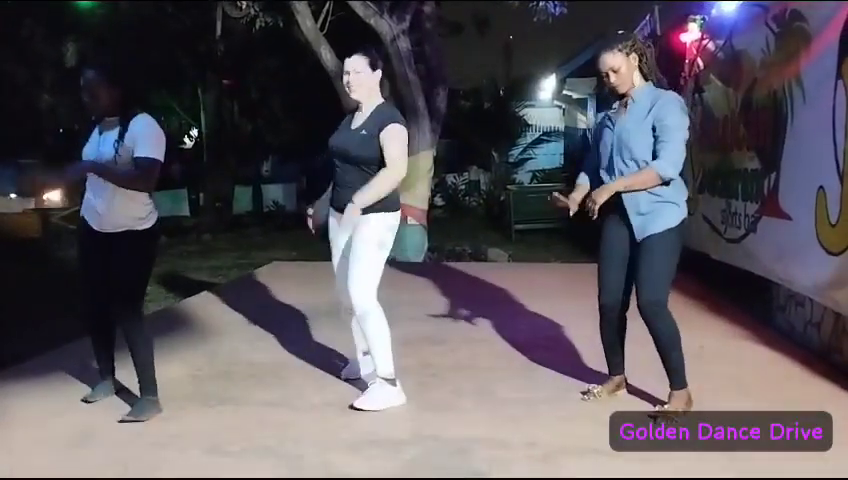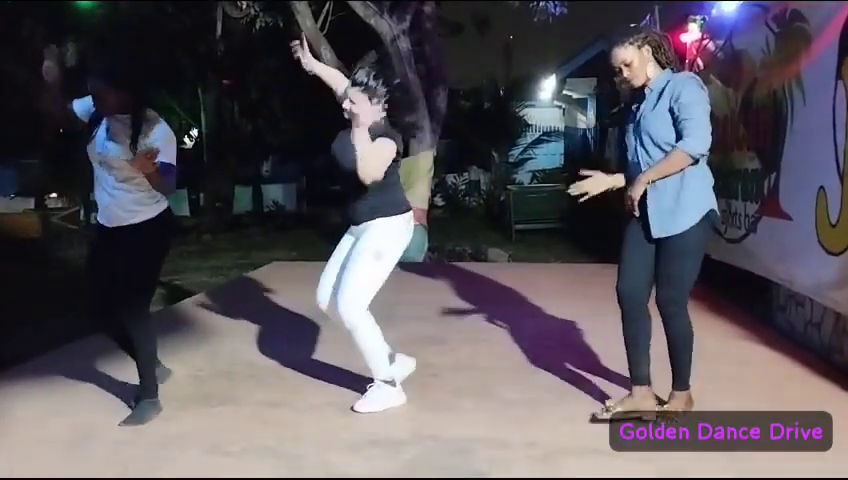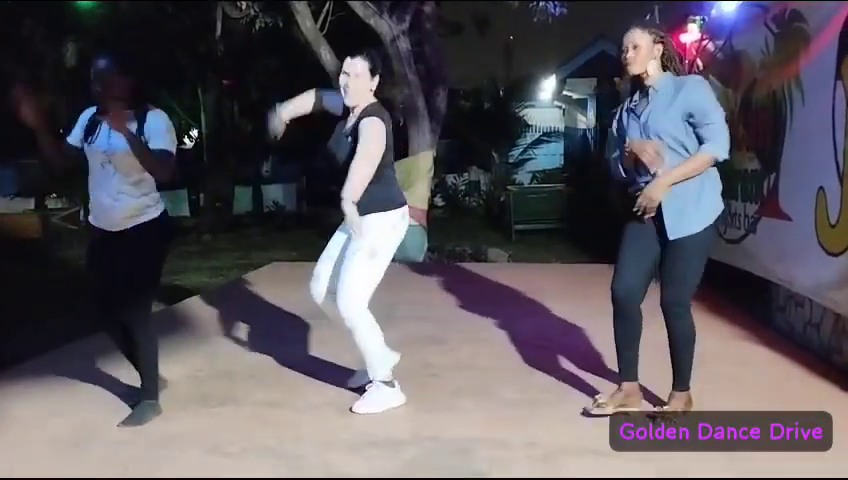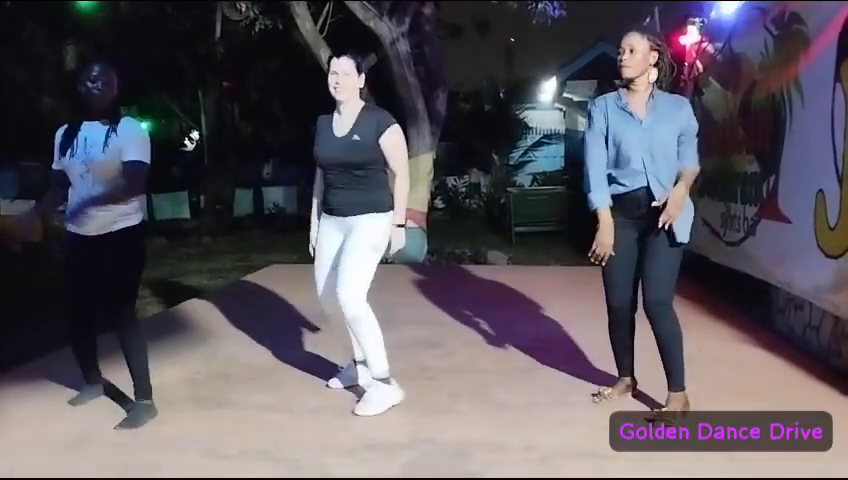
dt=0.4s
person 1, frame 1
left shoulder: (666, 104)
right shoulder: (607, 116)
left elbow: (668, 167)
right elbow: (593, 166)
left wrist: (611, 187)
right wrist: (577, 195)
left hip: (660, 217)
right hip: (617, 217)
left knee: (651, 302)
right knee: (610, 303)
left ankle: (680, 391)
right ankle: (616, 376)
person 1, frame 2
left shoulder: (683, 86)
right shoulder: (639, 106)
left elbow: (695, 145)
left wrist: (643, 179)
right wrist: (609, 180)
left hip: (684, 211)
right hip: (645, 212)
left knee: (671, 302)
right knee: (629, 294)
left ankle: (682, 392)
right ankle: (641, 391)
person 1, frame 3
left shoulder: (692, 88)
right shoulder: (627, 108)
left elbow: (717, 146)
right elbow: (618, 169)
left wrist: (665, 181)
right wrist: (632, 152)
left hip: (691, 211)
right hip: (646, 211)
left knee: (675, 303)
right knee: (624, 292)
left ankle: (681, 393)
right ankle: (628, 387)
person 1, frame 4
left shoulder: (678, 107)
right shoulder: (603, 107)
left elbow: (690, 160)
right elbow: (595, 167)
left wrist: (679, 194)
right wrist: (605, 222)
left hip: (664, 216)
right hip: (621, 213)
left knee: (657, 302)
right knee: (619, 304)
left ankle: (677, 393)
right ankle: (626, 378)
person 2, frame 1
left shoulder: (143, 127)
right shoulder: (98, 126)
left elbow: (145, 180)
left wrist: (92, 168)
right wrist: (62, 178)
left hip: (134, 234)
right hip: (94, 229)
left knee: (127, 310)
right knee: (95, 305)
left ankle: (149, 397)
right ankle: (106, 378)
person 2, frame 2
left shoulder: (155, 129)
right shoulder: (96, 113)
left elbow: (167, 186)
right elbow: (61, 113)
left wrist: (148, 170)
right wrist: (52, 82)
left hip: (146, 228)
right hip: (108, 227)
left knee: (131, 309)
right knee: (101, 305)
left ankle: (149, 396)
right ankle: (152, 367)
person 2, frame 3
left shoulder: (154, 119)
right shoulder: (90, 117)
left elbow: (163, 171)
right elbow: (62, 162)
left wrist: (126, 133)
right wrist: (36, 122)
left hip: (144, 229)
right hip: (103, 230)
left knee: (135, 310)
right knee: (109, 308)
left ankle: (149, 398)
right ankle: (151, 378)
person 2, frame 4
left shoulder: (129, 129)
right shoulder: (65, 134)
left elbow: (135, 184)
right elbow: (59, 185)
left wrist: (89, 203)
right wrist: (33, 216)
left hip: (121, 234)
right hip: (80, 237)
left knee: (121, 314)
right knee: (79, 314)
left ankle: (143, 399)
right ankle: (93, 381)
person 3, frame 1
left shoulder: (389, 119)
right shoulder: (350, 117)
left elbow: (396, 170)
left wrist: (357, 204)
right wrist: (324, 201)
left hip: (375, 217)
right hip: (340, 215)
left knee: (361, 294)
right knee: (346, 293)
left ankle: (387, 383)
right ankle: (365, 355)
person 3, frame 2
left shoulder: (385, 136)
right shoulder: (358, 114)
left elbow: (369, 174)
right elbow: (338, 79)
left wrist: (361, 132)
right wrist: (309, 63)
left hip: (386, 226)
right hip: (360, 227)
left knee: (349, 305)
right knee: (326, 299)
left ankle: (388, 386)
right ankle: (391, 360)
person 3, frame 3
left shoulder: (374, 118)
right shoulder: (346, 105)
left elbow: (368, 156)
right elbow: (315, 97)
left wrist: (348, 200)
right wrist: (284, 112)
left hip: (381, 220)
right hip: (359, 220)
left knee: (350, 304)
right knee: (321, 291)
left ankle: (387, 386)
right ankle: (379, 354)
person 3, frame 4
left shoulder: (380, 121)
right shoulder: (323, 123)
left elbow: (401, 173)
left wrist: (399, 224)
right wrist: (315, 219)
left hip: (370, 220)
right hip: (334, 220)
left knee: (349, 297)
right knee: (328, 295)
left ankle: (384, 382)
right ankle: (362, 364)
